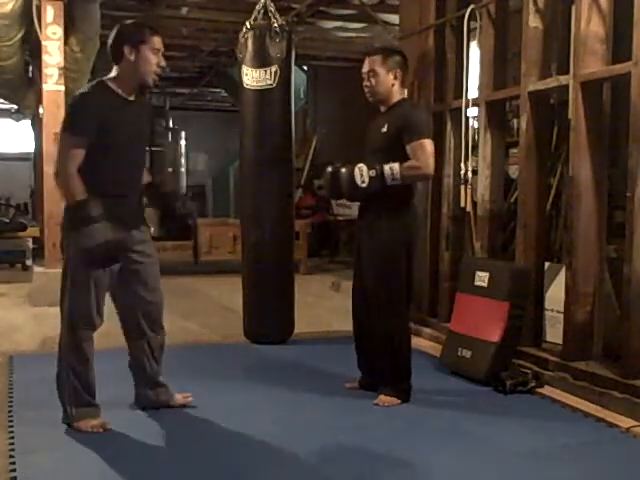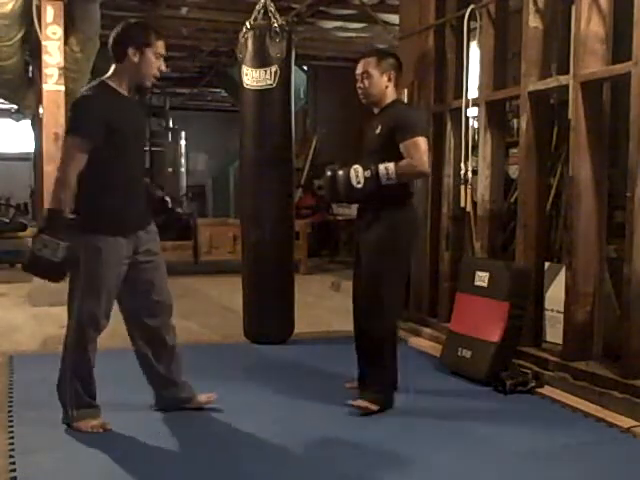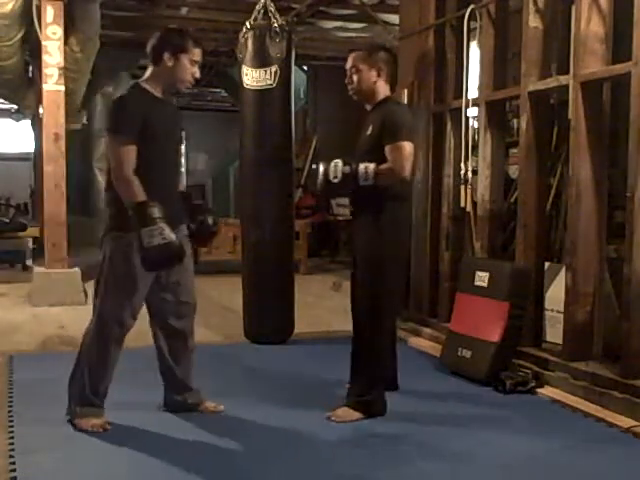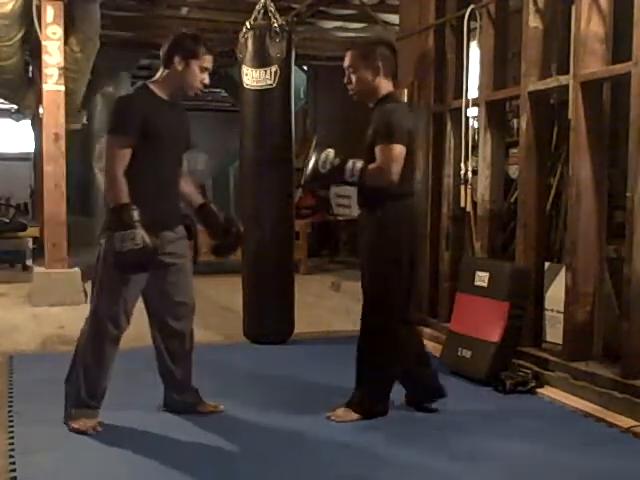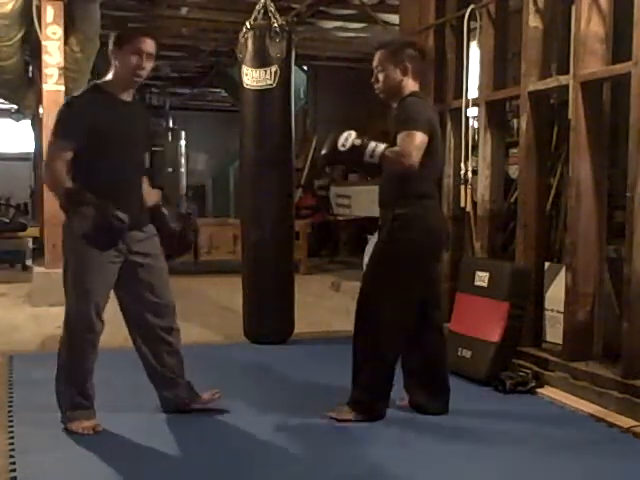
dt=0.4s
person 1, frame 1
left shoulder: (142, 110)
right shoulder: (89, 102)
right elbow: (66, 170)
left wrist: (156, 192)
right wrist: (88, 218)
left hip: (134, 229)
right hip: (93, 229)
left knee: (147, 312)
right knee: (81, 319)
left ankle: (151, 390)
right ankle: (79, 407)
person 1, frame 2
left shoulder: (133, 106)
right shoulder: (93, 102)
right elbow: (69, 172)
left wrist: (155, 200)
right wrist: (57, 225)
left hip: (141, 230)
right hip: (101, 234)
left knee: (156, 313)
right knee: (88, 322)
left ankle: (173, 391)
right ankle: (79, 407)
person 1, frame 3
left shoulder: (170, 109)
right shoulder: (130, 105)
right elbow: (123, 173)
left wrist: (189, 206)
right wrist: (149, 222)
left hip: (172, 228)
right hip: (134, 231)
left knee: (179, 313)
right knee: (113, 318)
left ankle: (181, 394)
right ankle: (85, 404)
person 1, frame 4
left shoulder: (178, 115)
right shoulder: (133, 105)
right elbow: (115, 172)
left wrist: (208, 213)
right wrist: (128, 226)
left hip: (171, 232)
right hip: (131, 231)
left knee: (178, 315)
right knee: (108, 319)
left ankle: (181, 394)
right ankle: (82, 406)
person 1, frame 5
left shoulder: (140, 115)
right shoulder: (82, 106)
right elbow: (53, 169)
left wrist: (161, 216)
right wrist: (81, 204)
left hip: (139, 231)
right hip: (93, 232)
left knee: (158, 314)
right knee: (84, 321)
left ankle: (177, 392)
right ankle: (77, 407)
person 2, frame 1
left shoulder: (411, 116)
right shoulder: (378, 121)
left elbow: (424, 167)
left wrist: (377, 174)
right wrist: (351, 180)
left hip: (393, 220)
right hip: (370, 218)
left knee: (390, 303)
right knee: (364, 301)
left ankle: (397, 384)
right ankle: (372, 375)
person 2, frame 2
left shoulder: (404, 116)
right shoulder: (375, 121)
left elbow: (420, 165)
left wrist: (373, 174)
right wrist: (350, 182)
left hip: (392, 220)
right hip: (370, 217)
left knee: (380, 302)
right knee: (365, 300)
left ankle: (379, 389)
right ankle: (371, 375)
person 2, frame 3
left shoulder: (395, 115)
right shoulder: (373, 116)
left elbow: (400, 169)
left hip: (385, 222)
right hip: (368, 219)
left knee: (375, 309)
right knee: (366, 304)
left ankle: (367, 397)
right ankle: (381, 376)
person 2, frame 4
left shoulder: (391, 114)
right shoulder: (385, 112)
left elbow: (388, 172)
left wrist: (340, 168)
right wrist: (342, 169)
left hip: (389, 221)
right hip: (385, 220)
left knee: (380, 312)
right knee: (392, 310)
left ankle: (369, 399)
right ankle: (423, 385)
person 2, frame 5
left shoulder: (412, 109)
right shoulder: (415, 109)
left elbow: (407, 158)
left wrist: (361, 149)
right wrist: (363, 152)
left hip: (409, 221)
right hip: (421, 221)
left knee: (377, 309)
right knee: (421, 313)
left ankle: (368, 401)
right ankle: (429, 395)
